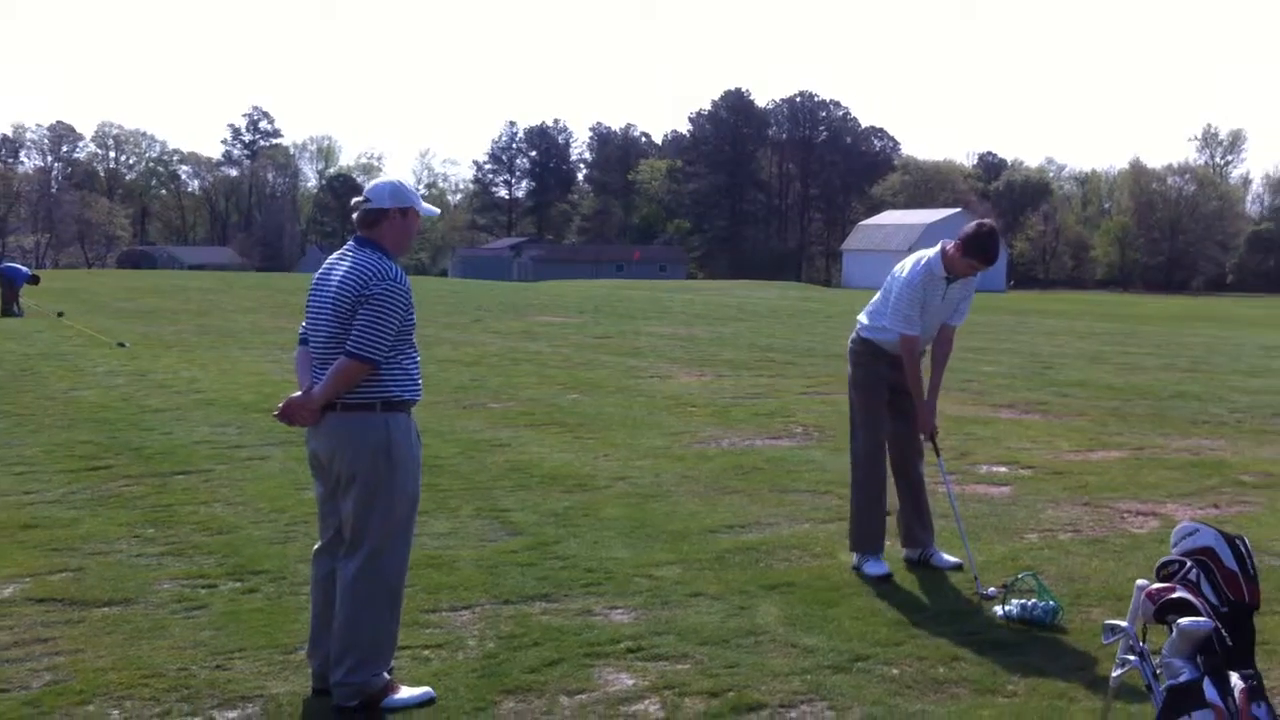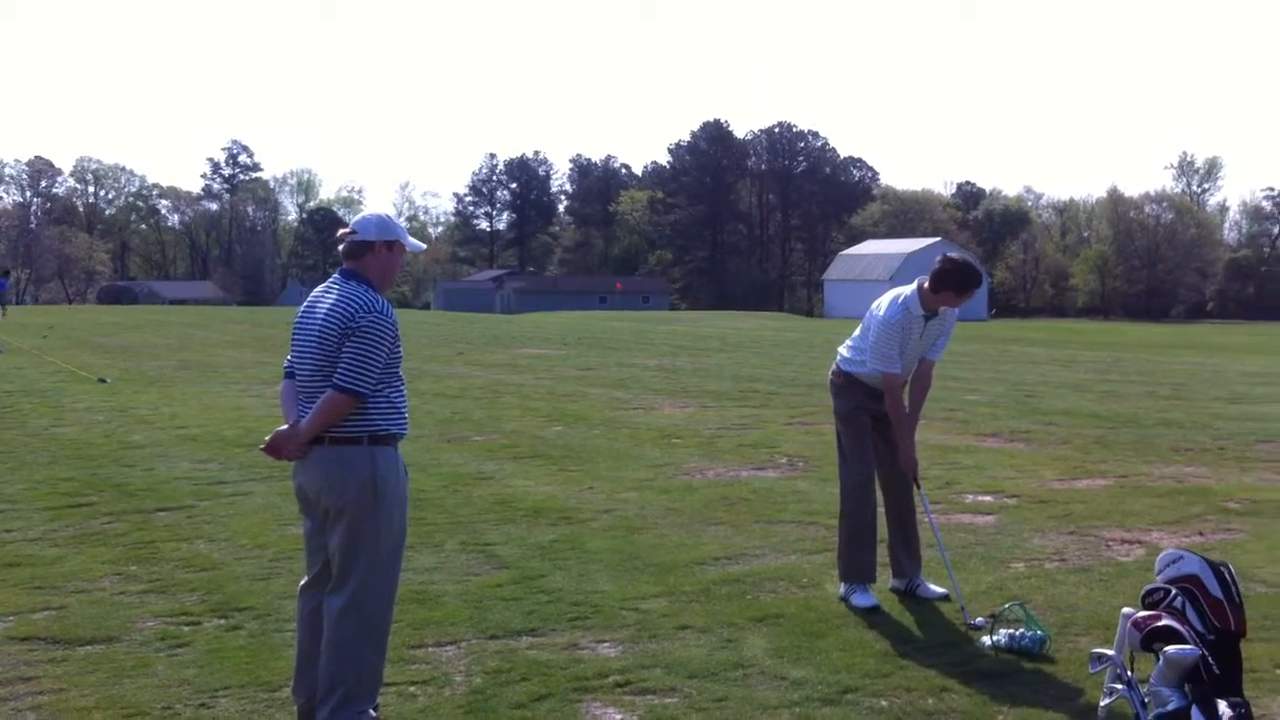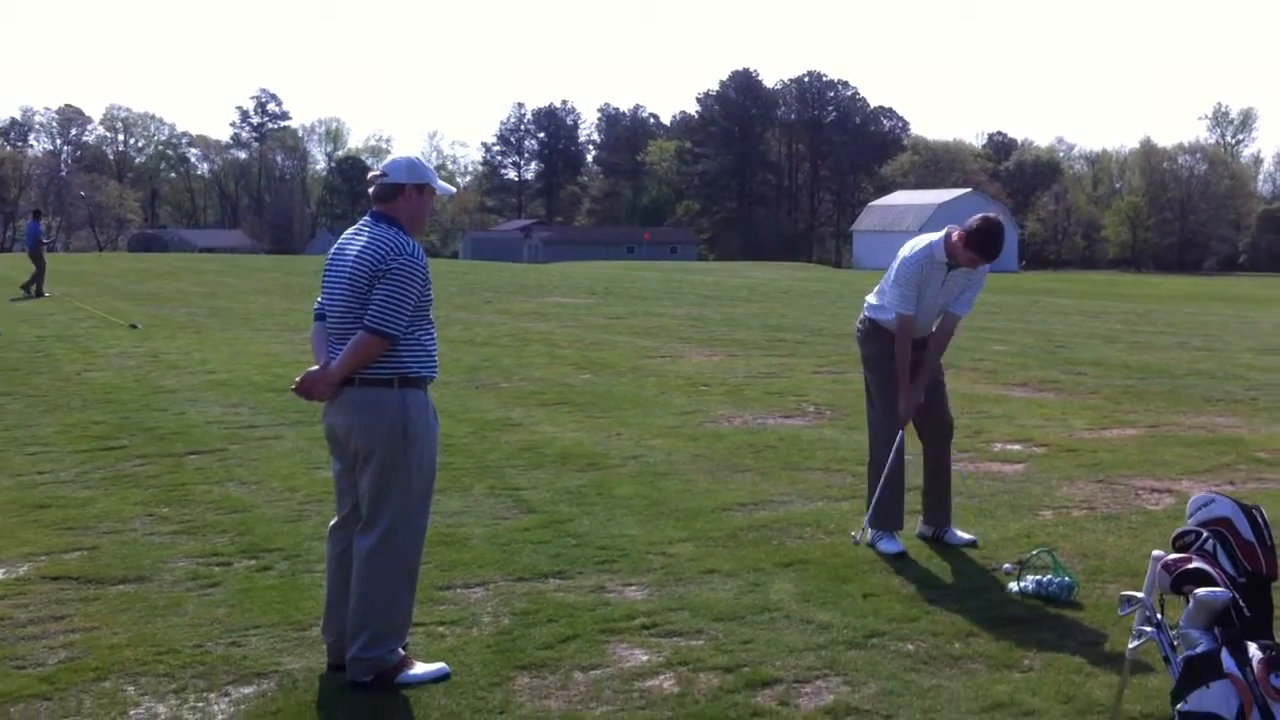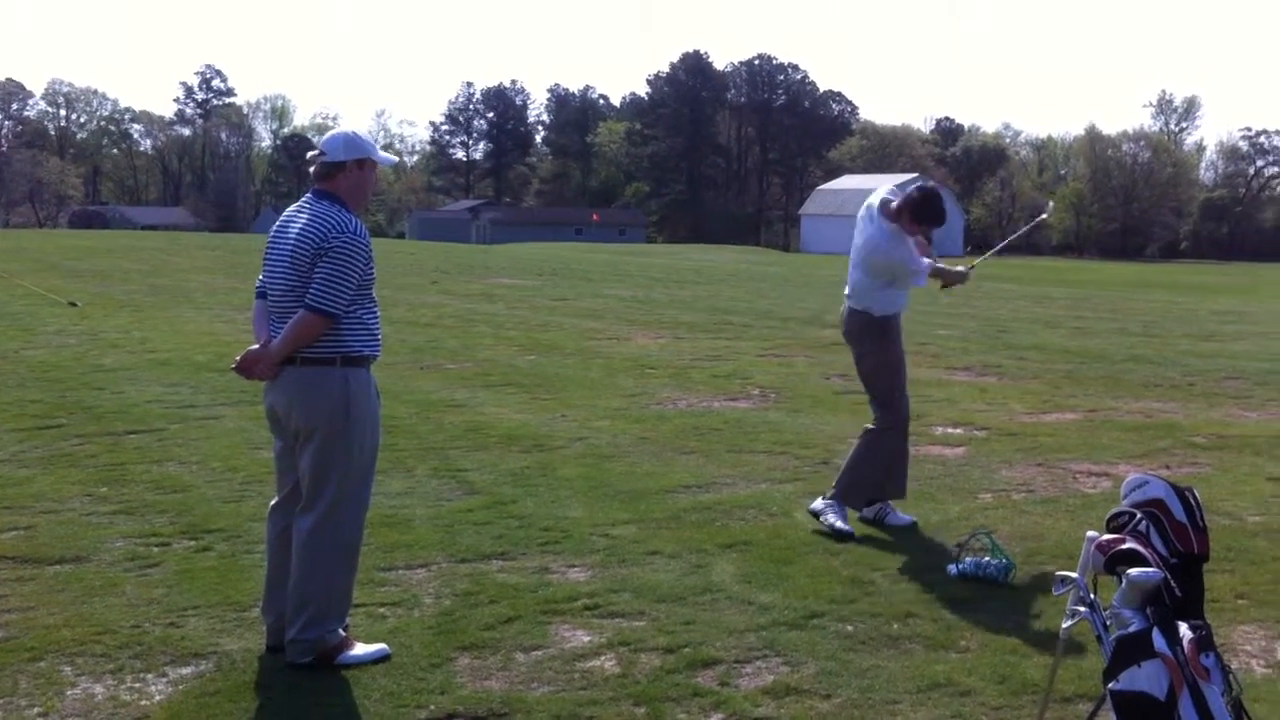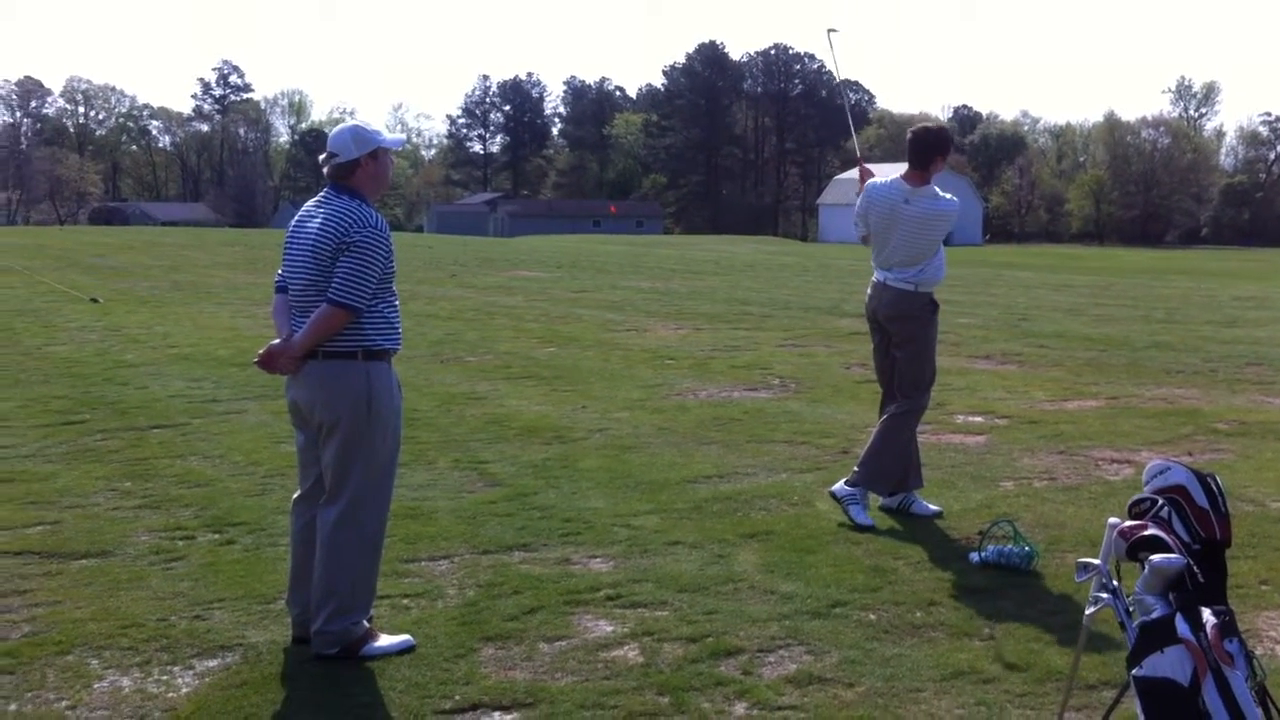
dt=1s
person 1, frame 1
left shoulder: (331, 266)
right shoulder: (387, 277)
left elbow: (308, 343)
right elbow: (360, 360)
left wrist: (308, 397)
right wrist: (313, 402)
left hip: (331, 427)
right hip: (376, 428)
left knee: (335, 549)
right knee: (374, 556)
left ankle: (328, 668)
right ankle: (360, 682)
person 1, frame 2
left shoulder: (315, 300)
right shoulder: (374, 311)
left elbow: (292, 376)
right elbow: (348, 393)
left wrist: (294, 431)
right wrist: (299, 436)
left hip: (316, 462)
right hip: (362, 463)
left knee: (321, 585)
right knee: (360, 592)
person 1, frame 3
left shoulder: (346, 242)
right shoulder: (404, 253)
left elbow: (323, 317)
right elbow: (377, 334)
left wrist: (325, 372)
right wrist: (329, 377)
left hip: (347, 404)
right hip: (392, 406)
left knee: (351, 525)
right knee: (391, 533)
left ankle: (343, 644)
right ankle: (375, 658)
person 1, frame 4
left shoulder: (289, 219)
right shoulder: (347, 231)
left elbow: (265, 296)
right elbow: (319, 313)
left wrist: (265, 351)
right wrist: (270, 357)
left hip: (288, 383)
right hip: (334, 384)
left knee: (292, 505)
right knee: (331, 513)
left ankle: (283, 625)
right ankle: (315, 639)
person 1, frame 5
left shoulder: (306, 215)
right shoulder: (366, 225)
left elbow: (285, 290)
right elbow: (341, 307)
left wrist: (286, 345)
right wrist: (293, 351)
left hip: (310, 377)
right hip: (355, 377)
left knee: (314, 498)
right knee: (354, 505)
left ankle: (308, 616)
right ankle: (340, 630)
person 2, frame 1
left shoulder: (967, 280)
right shoulder: (913, 275)
left elbow: (944, 339)
right elbow: (909, 348)
left wrist: (932, 399)
right wrist: (921, 408)
left hip: (903, 358)
right hip: (871, 353)
left knee: (909, 453)
right knee: (870, 450)
left ankle: (918, 544)
right ankle: (866, 550)
person 2, frame 2
left shoulder: (946, 315)
right shoulder: (891, 314)
left elbow: (922, 374)
right elbow: (891, 388)
left wrist: (909, 437)
right wrist: (904, 446)
left hip: (886, 390)
right hip: (853, 387)
left knee: (900, 482)
right knee: (859, 482)
left ankle: (906, 574)
right ankle: (854, 581)
person 2, frame 3
left shoulder: (976, 270)
right shoulder: (917, 256)
left elbow: (945, 328)
right elbow: (903, 328)
left wrist: (920, 386)
right wrist: (903, 392)
left hip: (921, 338)
right hip: (881, 334)
left knee: (939, 427)
right knee: (887, 429)
left ankle: (936, 521)
right ankle: (881, 527)
person 2, frame 4
left shoulder: (882, 198)
right shoulder: (891, 251)
right elbow: (922, 270)
right wrist: (952, 274)
left hip: (878, 317)
right hip: (871, 324)
left knee: (894, 410)
right knee: (891, 416)
left ankle: (874, 501)
right ankle: (834, 501)
person 2, frame 5
left shoulder: (875, 191)
right shoulder: (947, 208)
left hip: (879, 295)
right hip: (914, 305)
left knee: (897, 397)
right knee: (911, 400)
left ankle: (898, 489)
right ankle: (856, 484)
